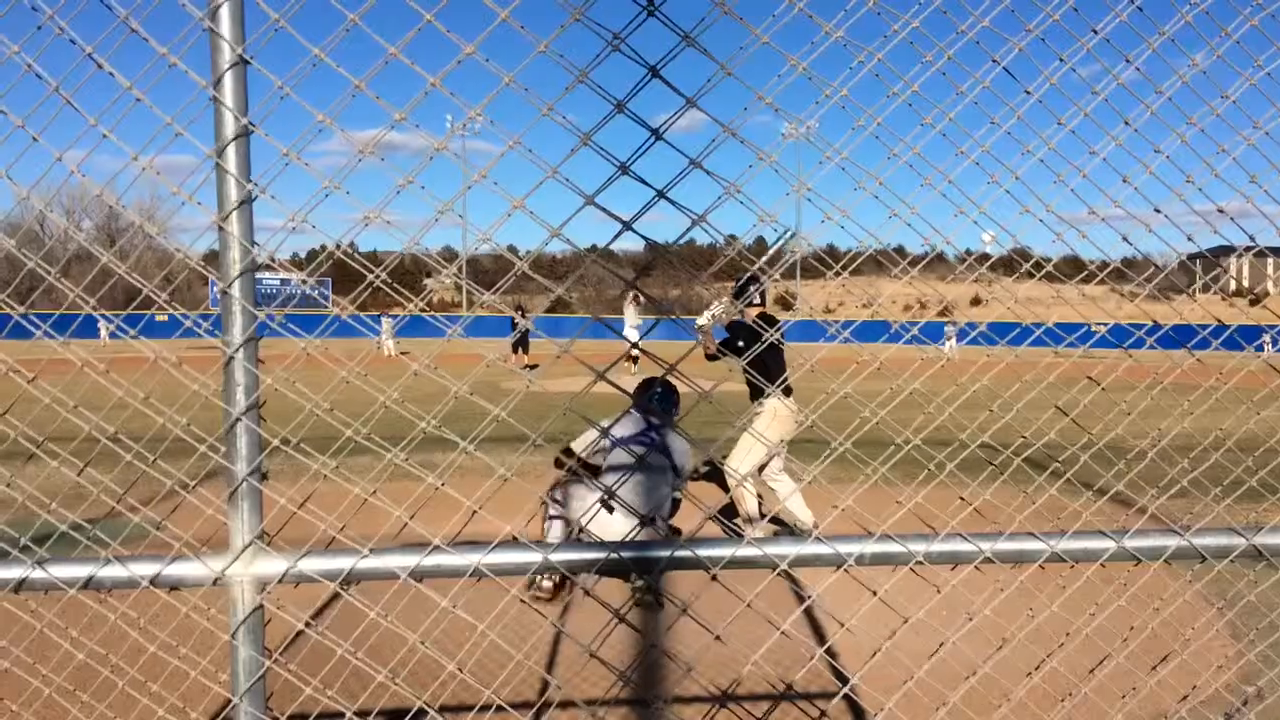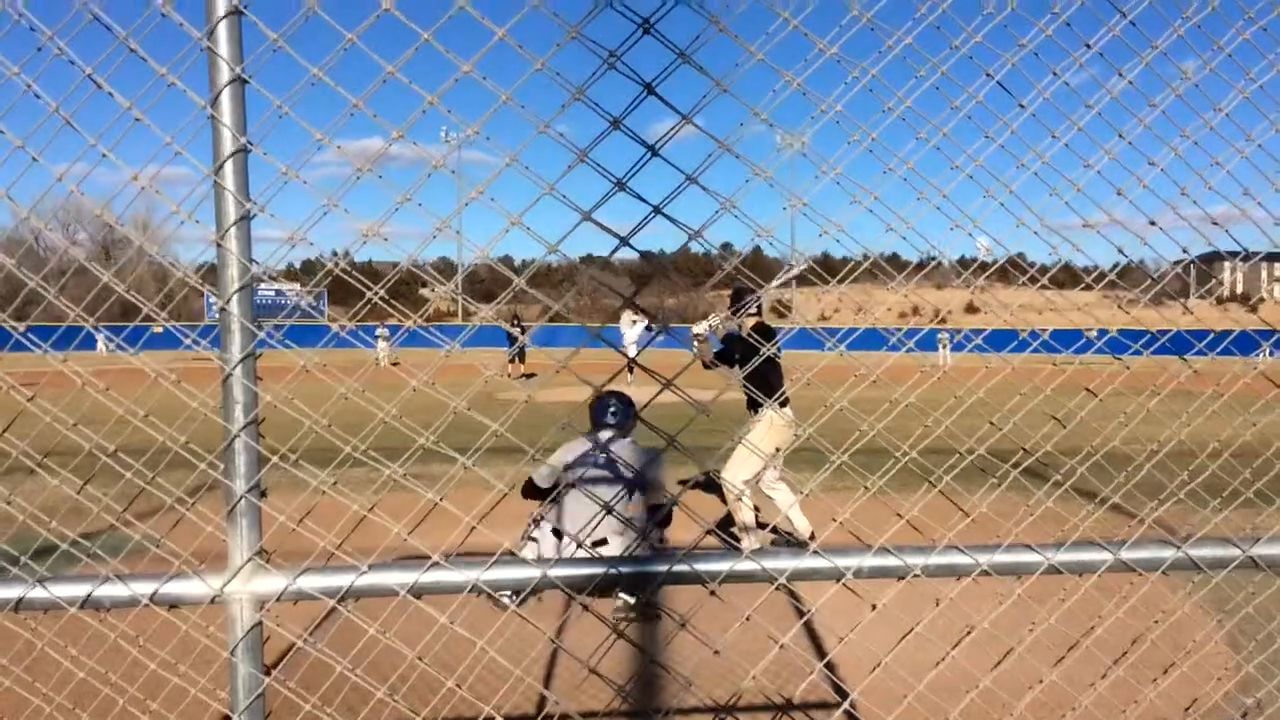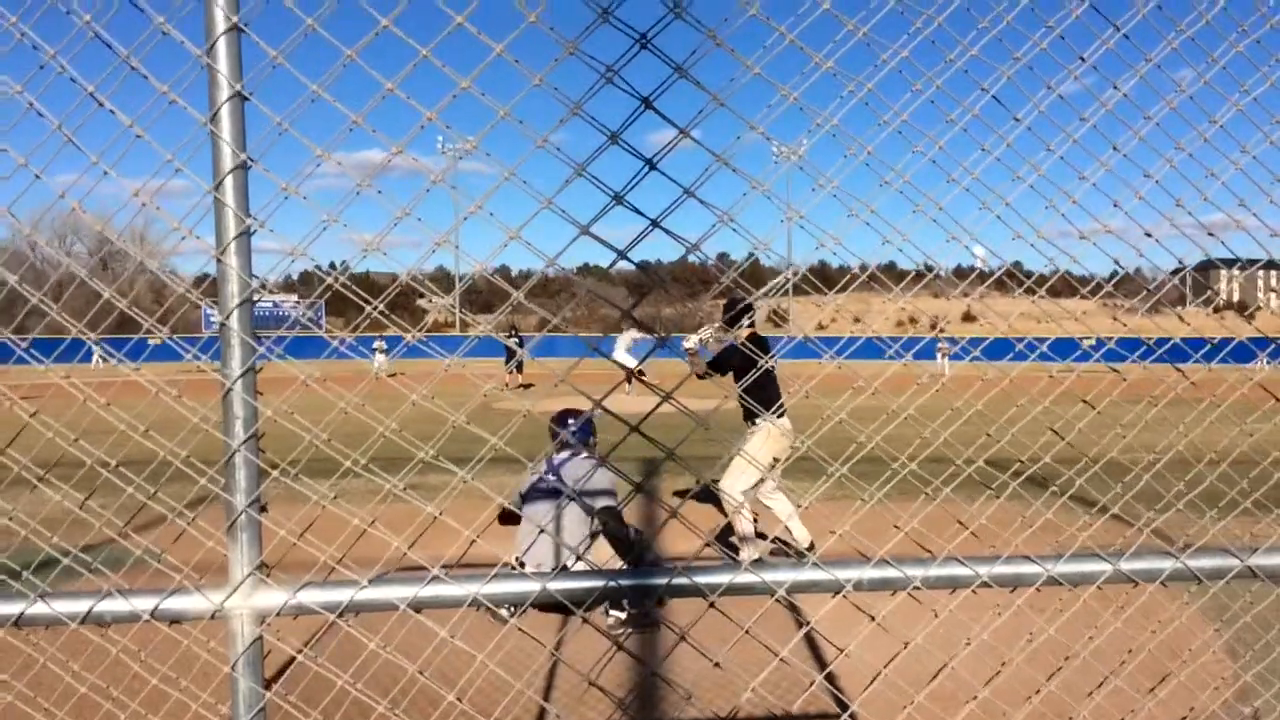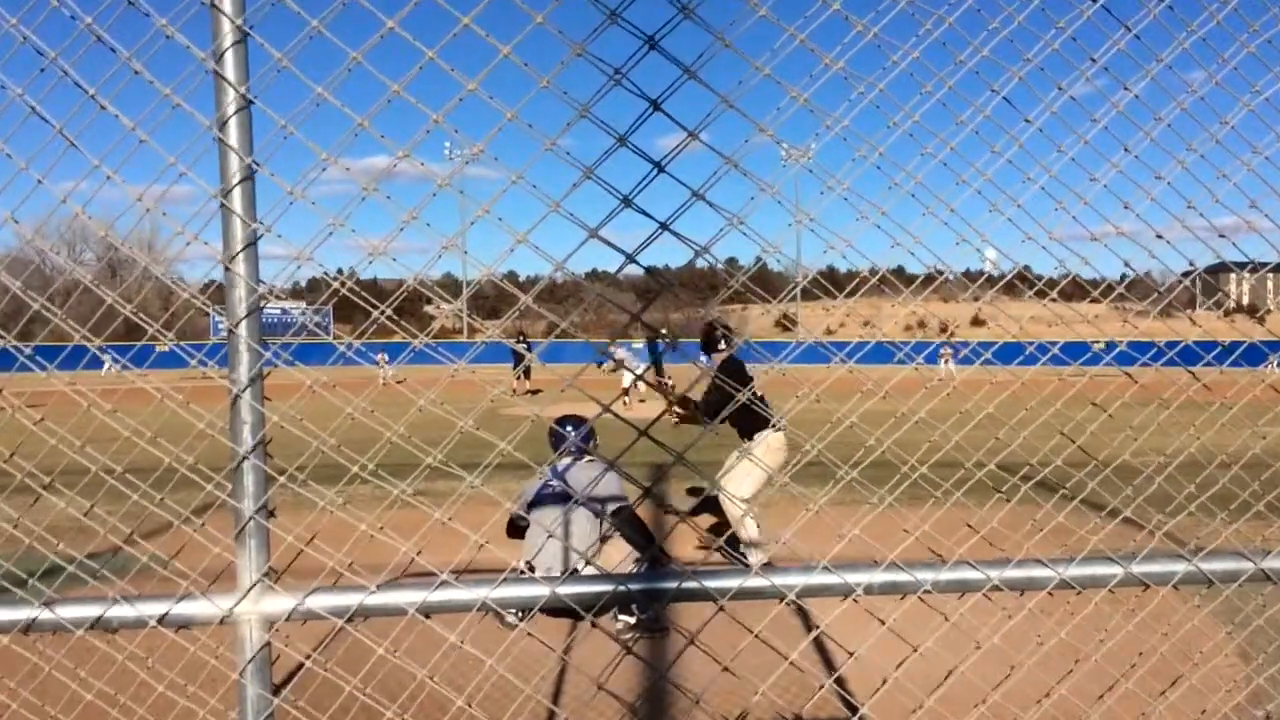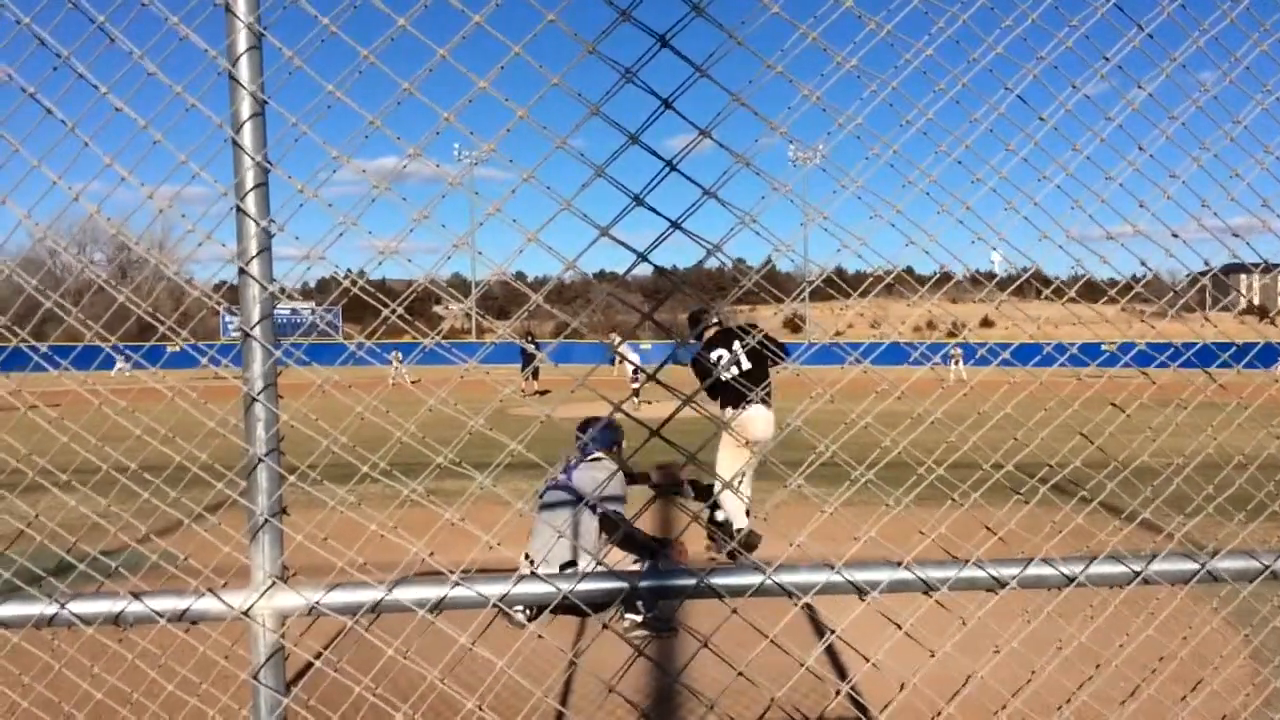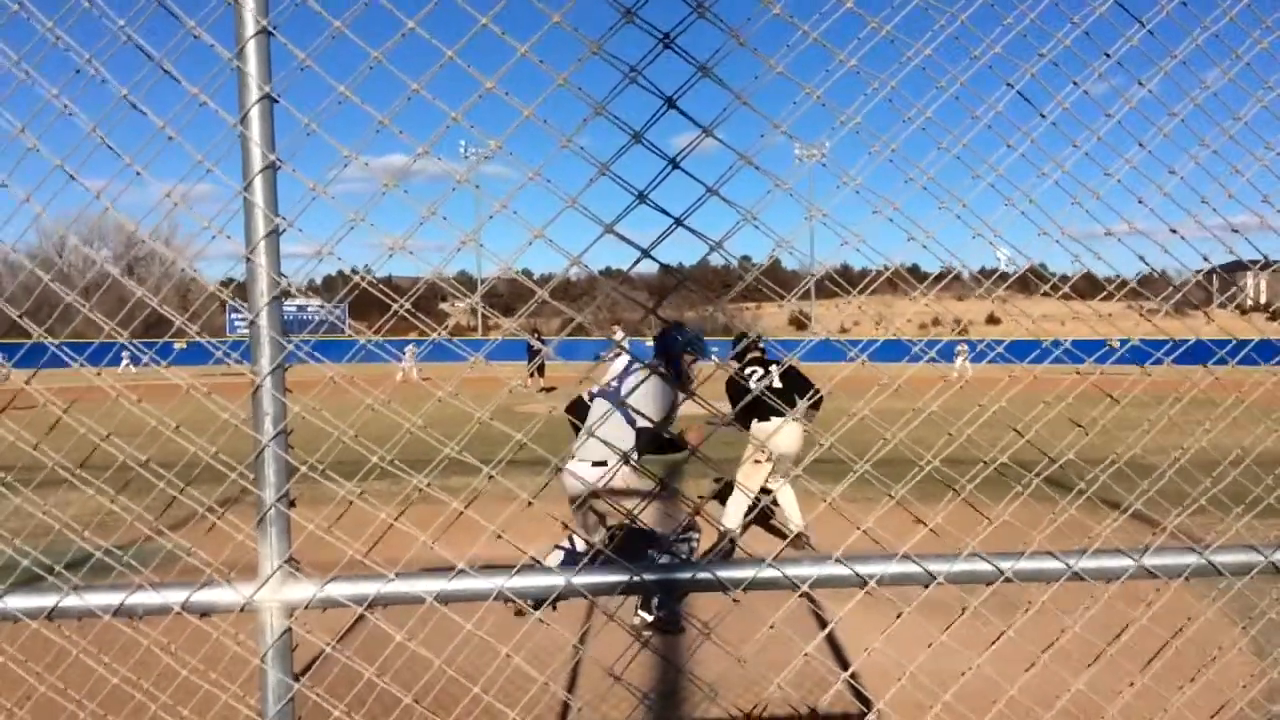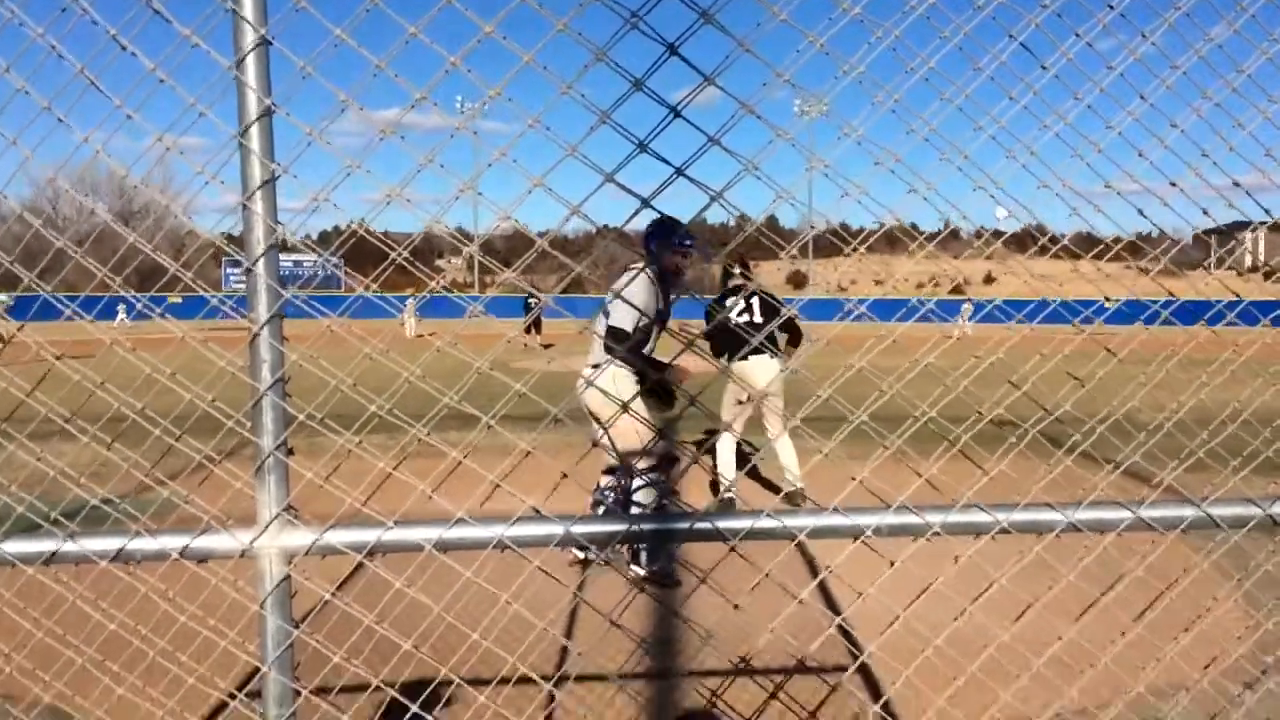
dt=0.5s
person 1, frame 1
left shoulder: (616, 425)
right shoulder: (683, 447)
left elbow: (563, 460)
left hip: (597, 524)
right hip: (643, 538)
left knee: (561, 493)
left ankle: (549, 578)
right ankle: (644, 579)
person 1, frame 2
left shoulder: (574, 447)
right shoulder: (643, 456)
left elbow: (530, 491)
right elbow: (661, 518)
left hip: (559, 552)
right hip: (607, 555)
left knee: (546, 514)
right knee: (652, 531)
left ankle: (512, 591)
right ankle: (628, 596)
person 1, frame 3
left shoulder: (536, 472)
right shoulder: (596, 470)
left elbow: (505, 517)
right elbow: (611, 524)
right knee: (630, 537)
left ankle: (509, 602)
right ankle: (621, 612)
person 1, frame 4
left shoulder: (541, 479)
right shoulder: (601, 472)
left elbow: (514, 529)
right elbow: (627, 522)
right wrist: (665, 560)
right knee: (640, 542)
left ankle: (516, 607)
right ankle: (632, 617)
person 1, frame 5
left shoulder: (565, 470)
right shoulder: (606, 470)
right elbow: (612, 527)
left wrist: (650, 477)
right wrist: (665, 548)
left hip: (537, 573)
right hip: (575, 575)
right knee: (652, 550)
left ankle: (525, 603)
right ankle: (642, 616)
person 1, frame 6
left shoulder: (629, 372)
right shoulder: (659, 383)
right elbow: (646, 442)
right wrist: (685, 441)
left hip: (575, 472)
right hip: (604, 476)
left knee: (588, 534)
right knee: (682, 528)
right ankle: (656, 613)
person 1, frame 7
left shoulder: (653, 284)
right shoulder: (640, 281)
right elbow: (615, 343)
left wrist: (656, 375)
right wrist: (664, 370)
left hip: (610, 382)
right hip: (612, 382)
left knee: (621, 466)
right knee: (652, 465)
left ankle: (591, 544)
right ankle: (645, 560)
person 2, frame 1
left shoulder: (769, 324)
right shoulder: (745, 331)
left elbow: (742, 335)
right elbow: (713, 353)
left wrist: (721, 319)
right wrist: (705, 331)
left hip: (776, 409)
right hip: (768, 409)
left knee: (737, 467)
right knee: (772, 470)
left ankle: (755, 534)
right ankle: (806, 525)
person 2, frame 2
left shoulder: (764, 334)
right shoulder: (743, 340)
left elbow: (737, 350)
right elbow: (711, 361)
left wrist: (720, 331)
right wrist: (702, 339)
left hip: (773, 419)
right hip: (767, 418)
left knee: (732, 477)
right knee: (769, 479)
left ankle: (751, 544)
right ankle: (803, 533)
person 2, frame 3
left shoulder: (754, 345)
right shoulder: (747, 347)
left elbow: (712, 369)
right elbow: (707, 370)
left wrist: (699, 348)
right wrist: (694, 352)
left hip: (769, 430)
right hip: (767, 429)
left knee: (730, 488)
right knee: (767, 489)
left ankle: (751, 555)
right ankle: (804, 543)
person 2, frame 4
left shoulder: (727, 370)
right shoulder: (732, 367)
left elbow: (706, 414)
right elbow: (717, 410)
left wrist: (680, 404)
right wrist: (686, 411)
left hip: (767, 443)
right hip: (757, 441)
left knee: (731, 494)
right knee: (724, 484)
left ankle: (758, 558)
right ankle: (740, 537)
person 2, frame 5
left shoulder: (700, 358)
right shoulder: (745, 333)
right elbow: (782, 353)
left hip: (740, 419)
right hip: (765, 417)
left knee: (724, 482)
right knee: (743, 475)
left ankle: (743, 535)
person 2, frame 6
left shoulder: (735, 379)
right shoulder: (784, 367)
left elbow: (742, 418)
right elbow: (815, 397)
left wrist: (738, 421)
right wrist: (802, 421)
left hip: (764, 432)
right hip: (793, 432)
left knee: (742, 492)
right knee: (779, 480)
left ankle: (728, 534)
right ankle: (798, 532)
person 2, frame 7
left shoulder: (717, 305)
right shoulder: (768, 298)
left elbow: (718, 351)
right elbow: (795, 334)
left wrist: (711, 337)
left hip: (742, 369)
right hip: (772, 368)
left knee: (727, 435)
right knee: (779, 431)
left ankle: (727, 495)
right ankle: (795, 488)
